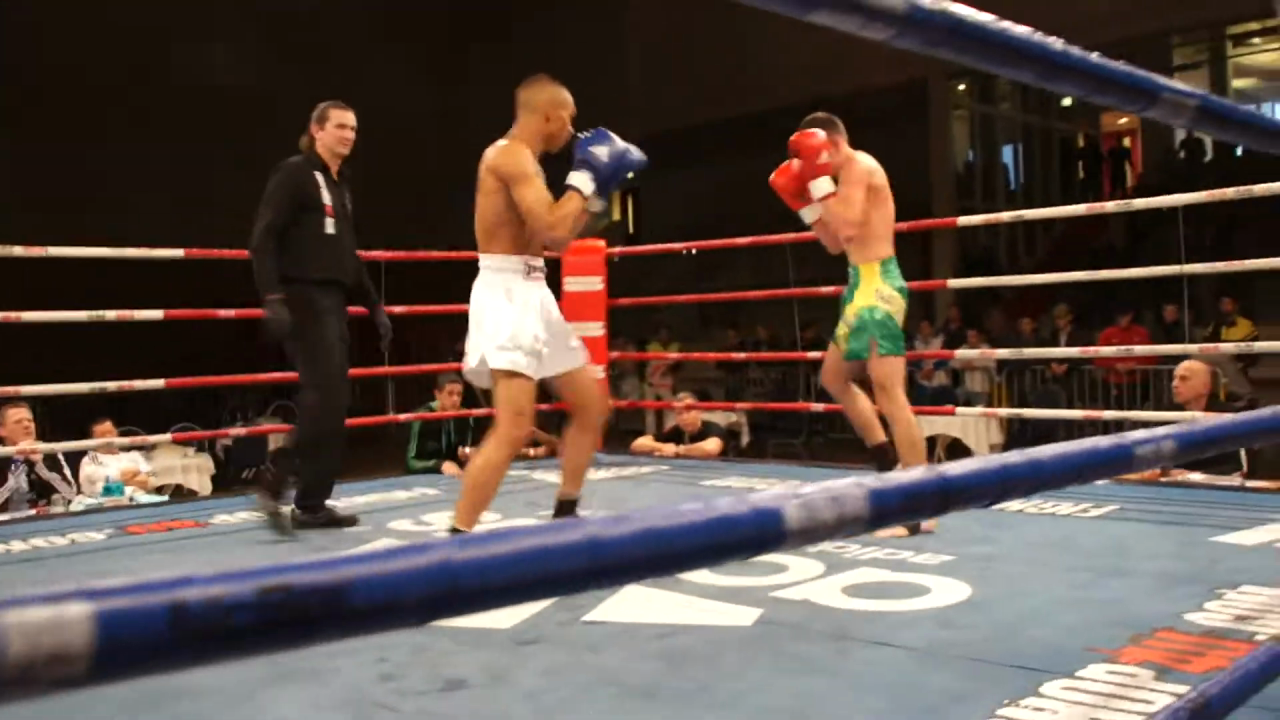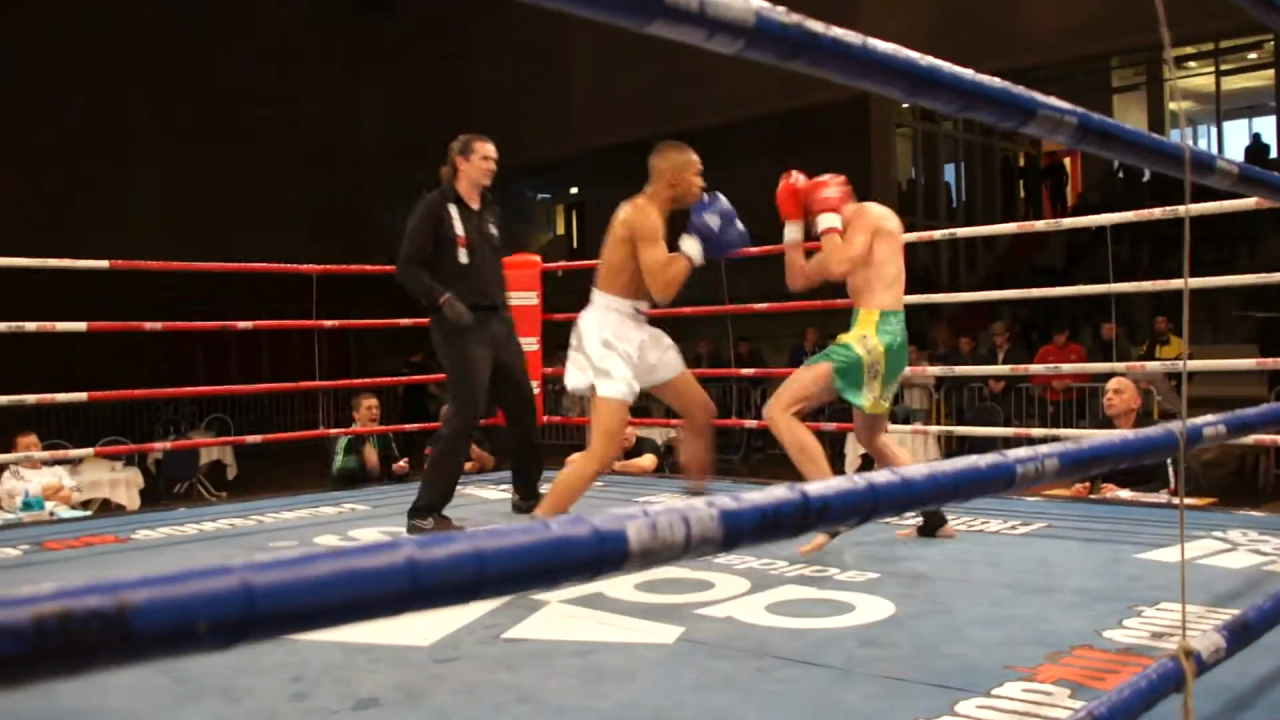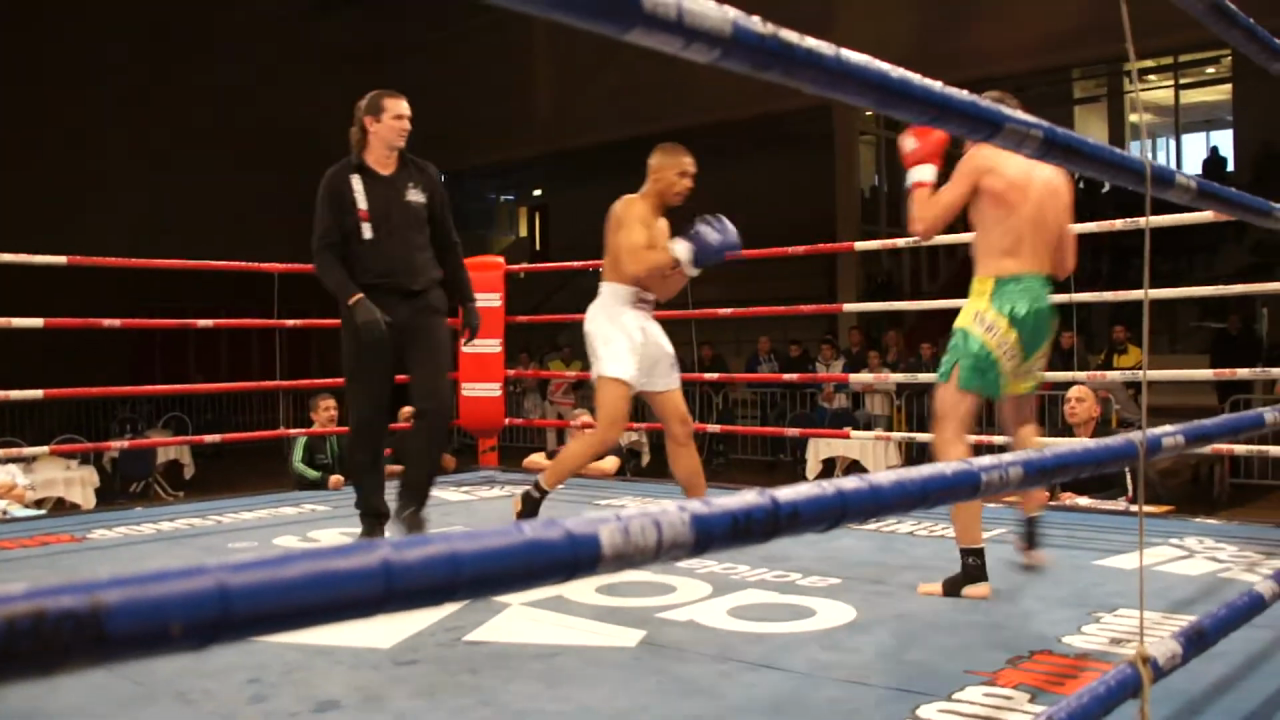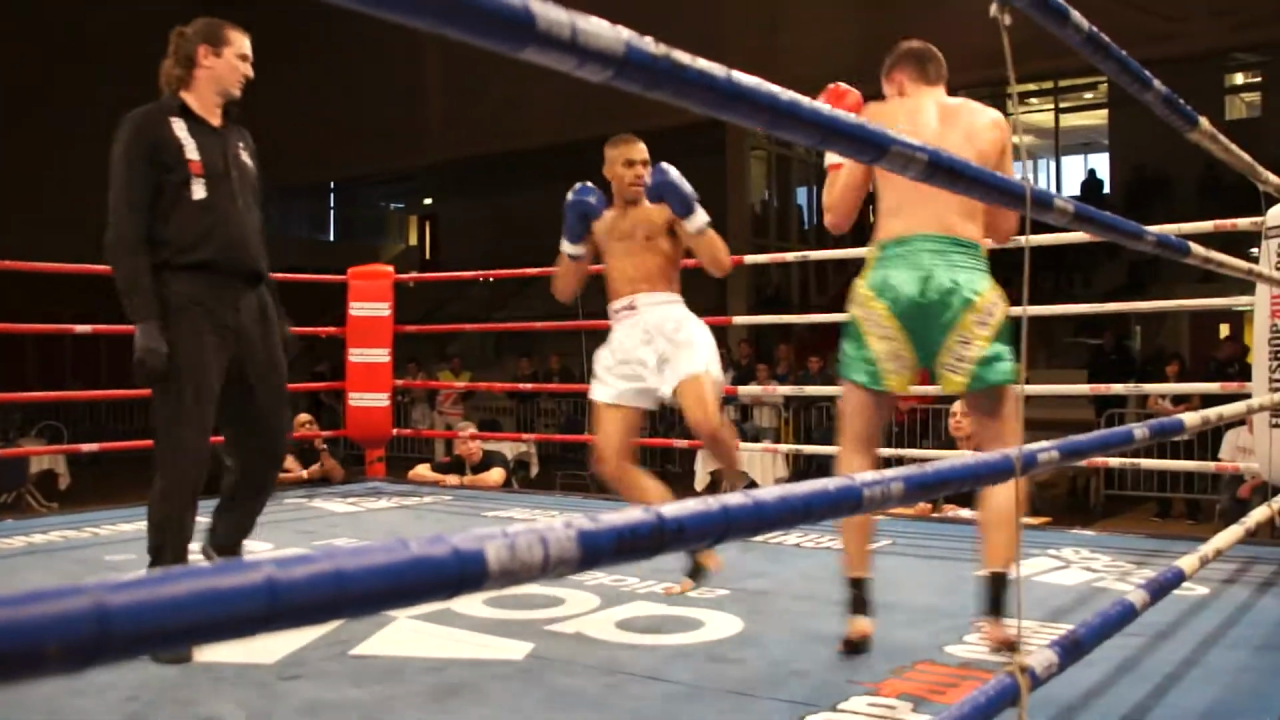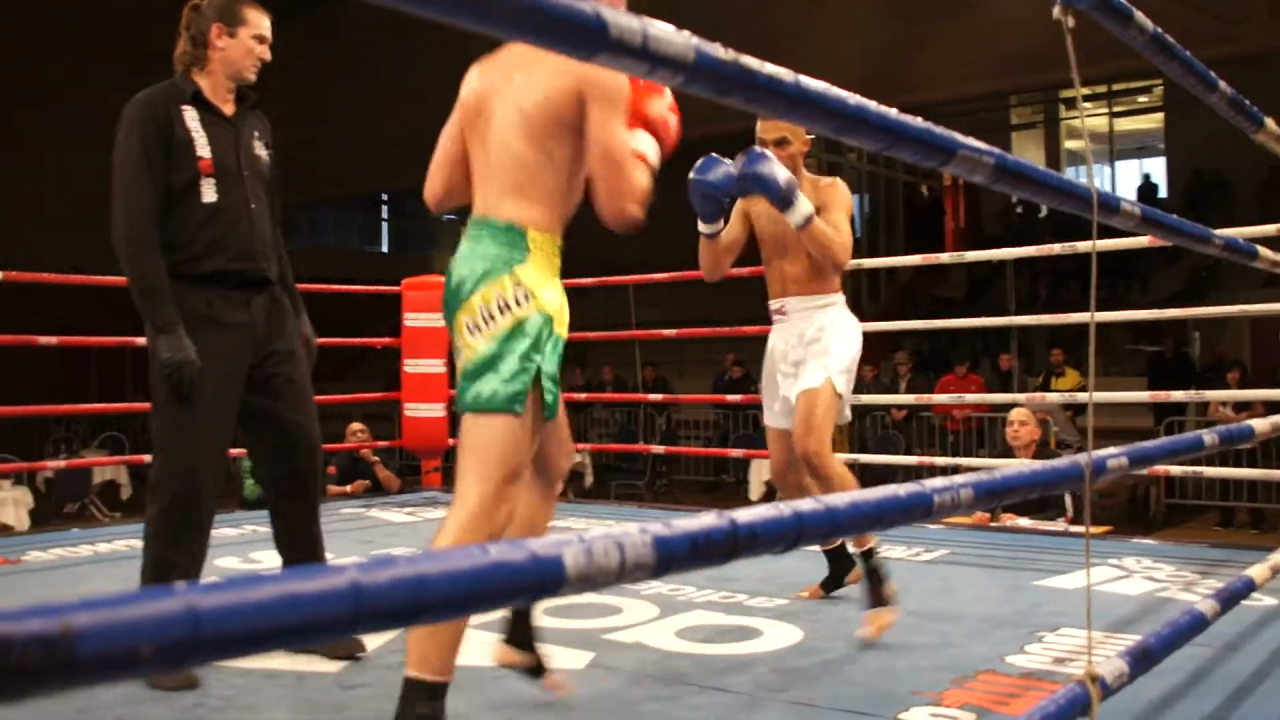
dt=1s
person 1, frame 1
left shoulder: (861, 167)
right shoulder: (844, 176)
left elbow: (848, 229)
right elbow: (835, 244)
left wrist: (819, 176)
right wrist: (802, 202)
left hip: (875, 282)
right hip: (863, 283)
left knee: (891, 398)
right knee: (832, 377)
right ankle: (887, 458)
person 1, frame 2
left shoulder: (865, 214)
right shoulder: (850, 230)
left elbow: (838, 267)
right elbow: (797, 281)
left wrist: (827, 215)
right wrist: (792, 223)
left hip: (872, 332)
right hip: (880, 333)
left knee: (777, 411)
right knee: (870, 438)
right ankle: (934, 517)
person 1, frame 3
left shoulder: (982, 160)
right shoulder: (1056, 178)
left elbow: (924, 225)
right elbow: (1064, 267)
left wrist: (920, 165)
left hip: (993, 305)
right hip: (1037, 306)
left knee: (950, 435)
right knee: (1019, 425)
left ankle: (971, 570)
right ankle: (1032, 536)
person 1, frame 4
left shoulder: (878, 119)
right shoulder: (991, 121)
left elbow: (837, 220)
right elbow: (1003, 231)
left wrist: (838, 147)
left hip: (888, 283)
right hip: (967, 283)
left knee: (857, 450)
right knee: (1000, 452)
left ankle: (858, 605)
right ankle: (997, 608)
person 1, frame 5
left shoulder: (488, 69)
right shoulder: (598, 68)
left elbow: (438, 192)
right elbow: (621, 209)
right wrist: (648, 137)
left hip: (479, 259)
right hip: (515, 276)
left knee: (549, 458)
right knee: (484, 500)
left ankle: (518, 632)
person 2, frame 1
left shoulder: (343, 183)
right shoulder: (295, 173)
right elbow: (263, 238)
left wrist: (375, 305)
right wrist: (273, 297)
left hip: (333, 301)
right hip: (305, 299)
left knee: (333, 403)
right knee: (327, 396)
left ankle: (311, 502)
right ankle: (274, 486)
person 2, frame 2
left shoulder: (490, 212)
right shoulder: (436, 207)
right elbow: (408, 267)
left wrist: (504, 321)
right wrist: (444, 299)
left hip: (496, 322)
right hip: (458, 325)
left knee: (523, 408)
right knee: (467, 413)
left ankle: (527, 493)
right ankle: (425, 512)
person 2, frame 3
left shoulder: (424, 176)
right shoulder: (340, 180)
left elbow: (447, 245)
right elbow: (324, 253)
left wrist: (467, 301)
right wrist: (356, 300)
left hip: (424, 305)
right hip: (369, 310)
left knee: (435, 407)
right knee: (367, 418)
left ankle: (412, 501)
right ankle: (372, 518)
person 2, frame 4
left shoulder: (240, 140)
right shoulder: (150, 127)
right elbow: (125, 229)
left wrist: (275, 307)
right wrist: (144, 320)
left hip: (249, 304)
right hip: (188, 302)
left knee: (264, 443)
right knee: (186, 454)
left ankle: (225, 543)
person 2, frame 5
left shoulder: (255, 124)
right shoulder: (156, 112)
right elbow: (133, 229)
left wrist: (298, 306)
right wrist: (165, 327)
left hip: (266, 310)
right hip: (198, 311)
left knee: (298, 454)
right knee: (188, 475)
person 3, frame 1
left shoulder: (519, 159)
right shoulder: (511, 154)
left elbow: (555, 235)
right elbow: (554, 231)
left wrist: (599, 184)
right wrist: (587, 174)
left hip: (532, 294)
right hip: (504, 294)
left knee: (594, 407)
right knee: (513, 430)
left ankle: (565, 516)
person 3, frame 2
left shoulder: (642, 210)
right shoulder: (643, 217)
left elbow: (656, 277)
right elbow: (662, 288)
left wrist: (708, 244)
right wrist: (697, 241)
left hip: (632, 329)
right hip: (610, 331)
left knee: (702, 412)
right knee: (603, 452)
person 3, frame 3
left shoulder: (658, 222)
right shoulder: (630, 208)
right elbow: (635, 268)
left wrist: (692, 261)
right wrist: (689, 246)
left hip: (642, 324)
right hip: (615, 316)
left knee: (680, 427)
right knee: (608, 431)
right ankle: (533, 498)
person 3, frame 4
left shoulder: (667, 209)
right shoulder: (597, 222)
left elbow: (721, 265)
right elbow: (564, 292)
left wrist: (689, 209)
right wrist: (573, 235)
left hip: (673, 325)
right hip: (625, 336)
left knee: (707, 423)
right knee: (611, 461)
left ankle: (738, 491)
person 3, frame 5
left shoulder: (829, 189)
right shoulder: (748, 199)
left elbow: (838, 256)
right elbow: (712, 270)
left wrist: (788, 196)
right wrist: (709, 213)
left hip: (825, 327)
right hip: (783, 334)
left knee: (811, 448)
right knee: (784, 470)
left ankle: (874, 571)
right ankle: (840, 562)
